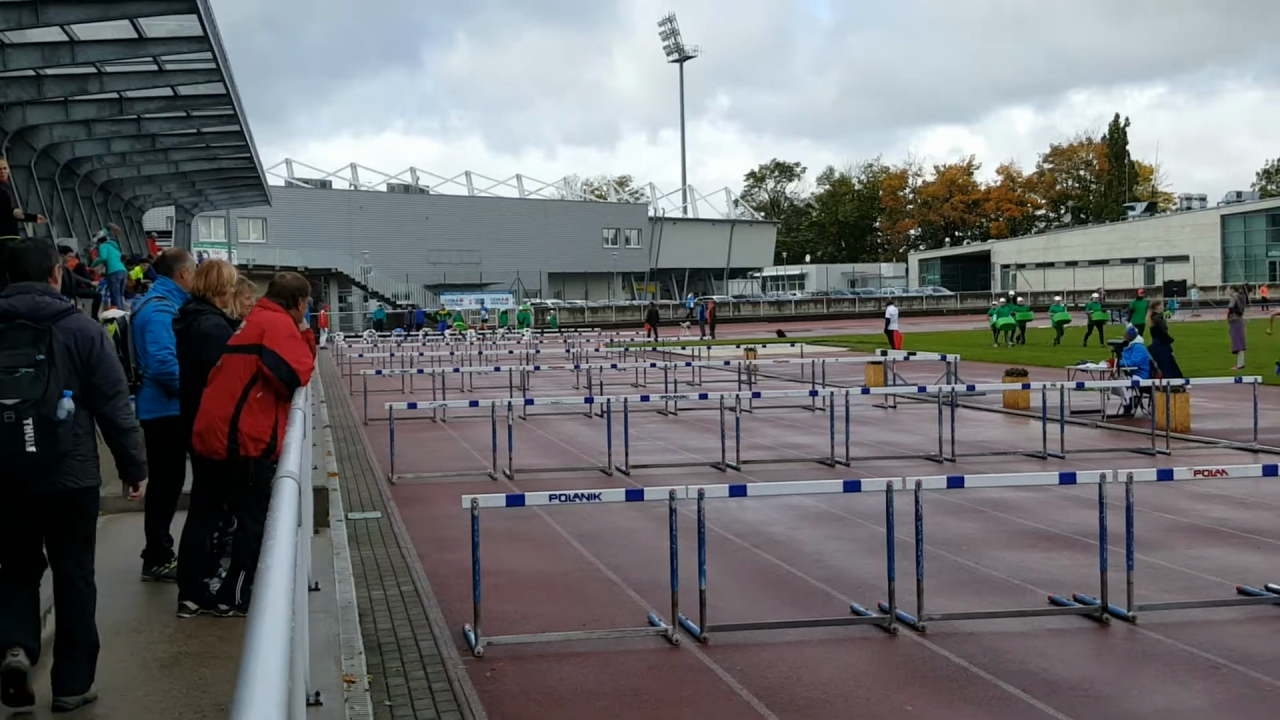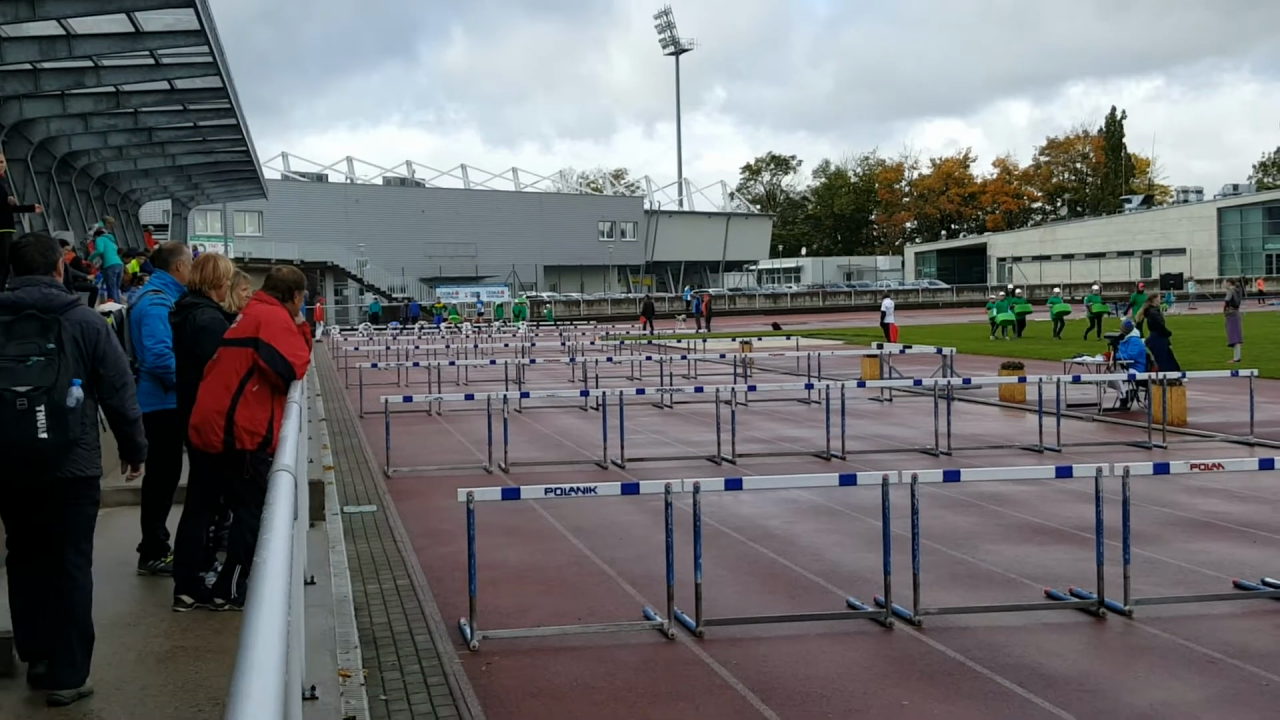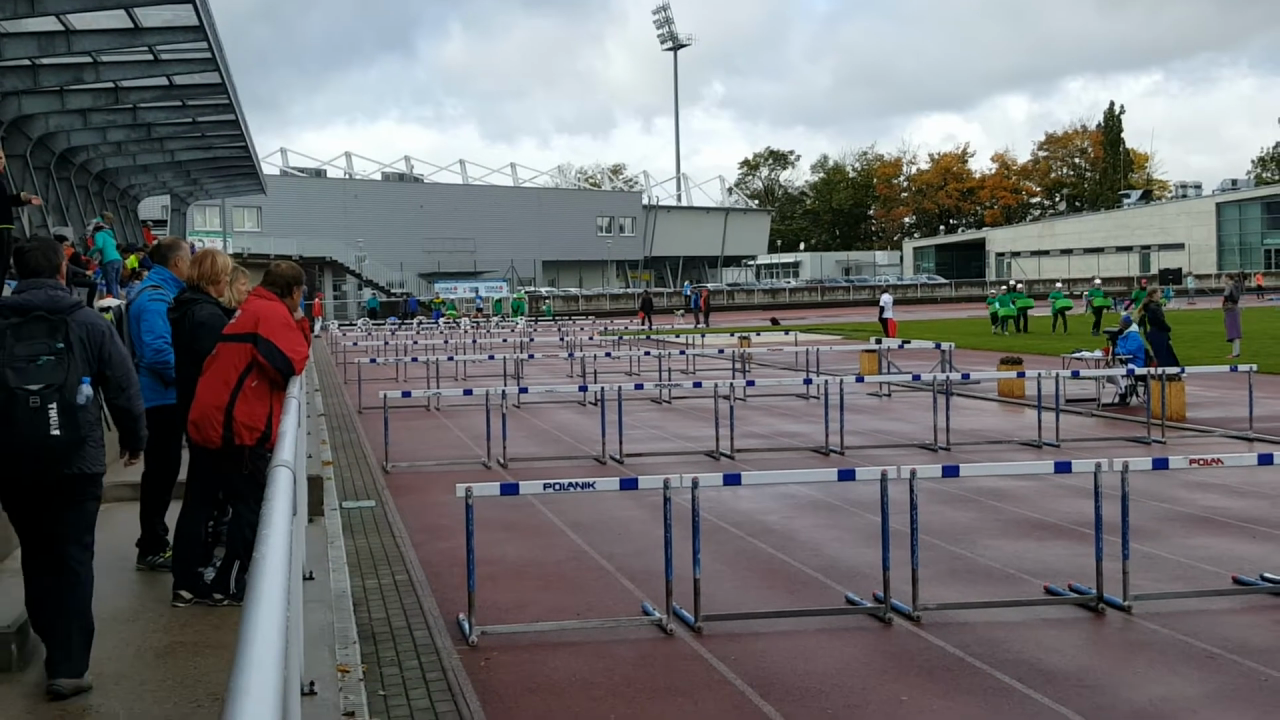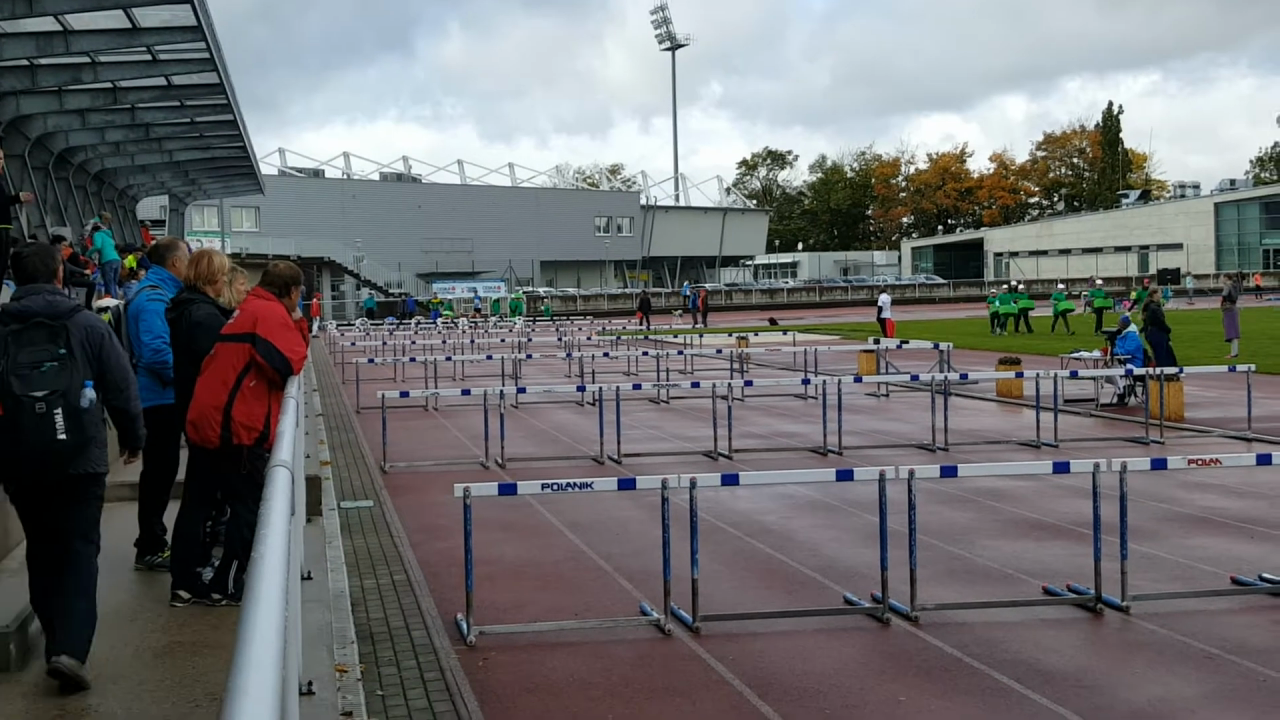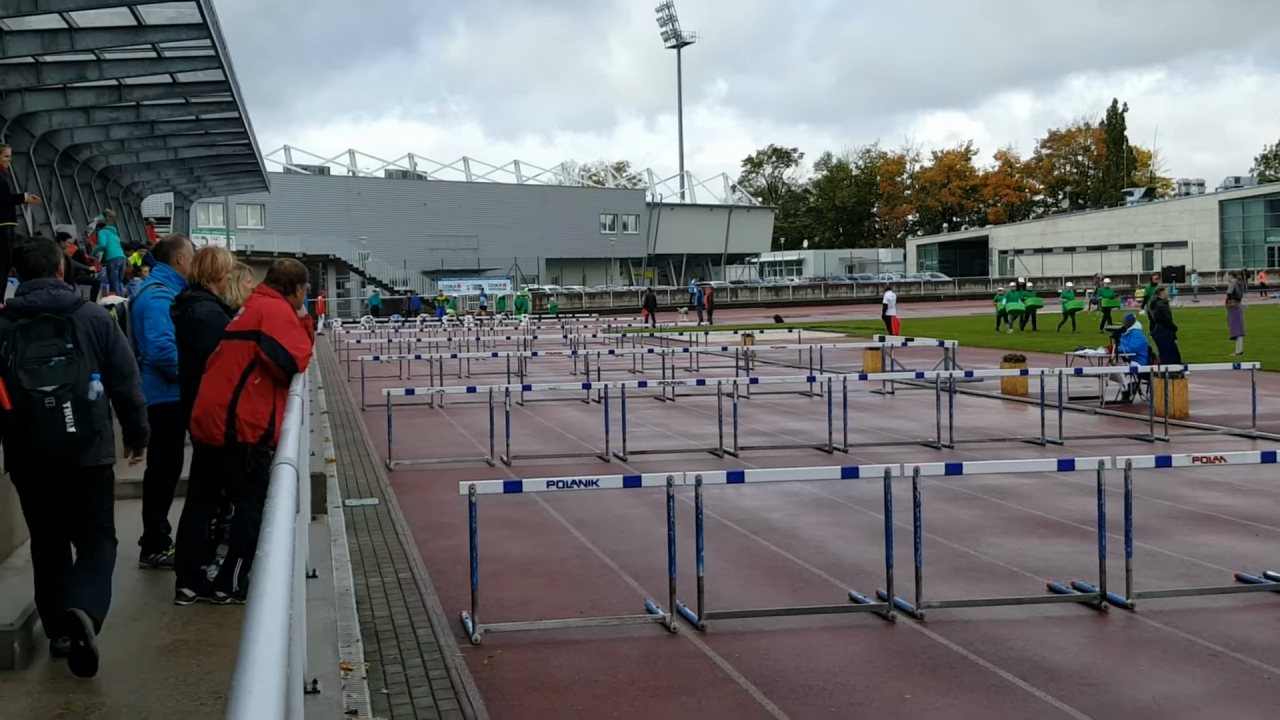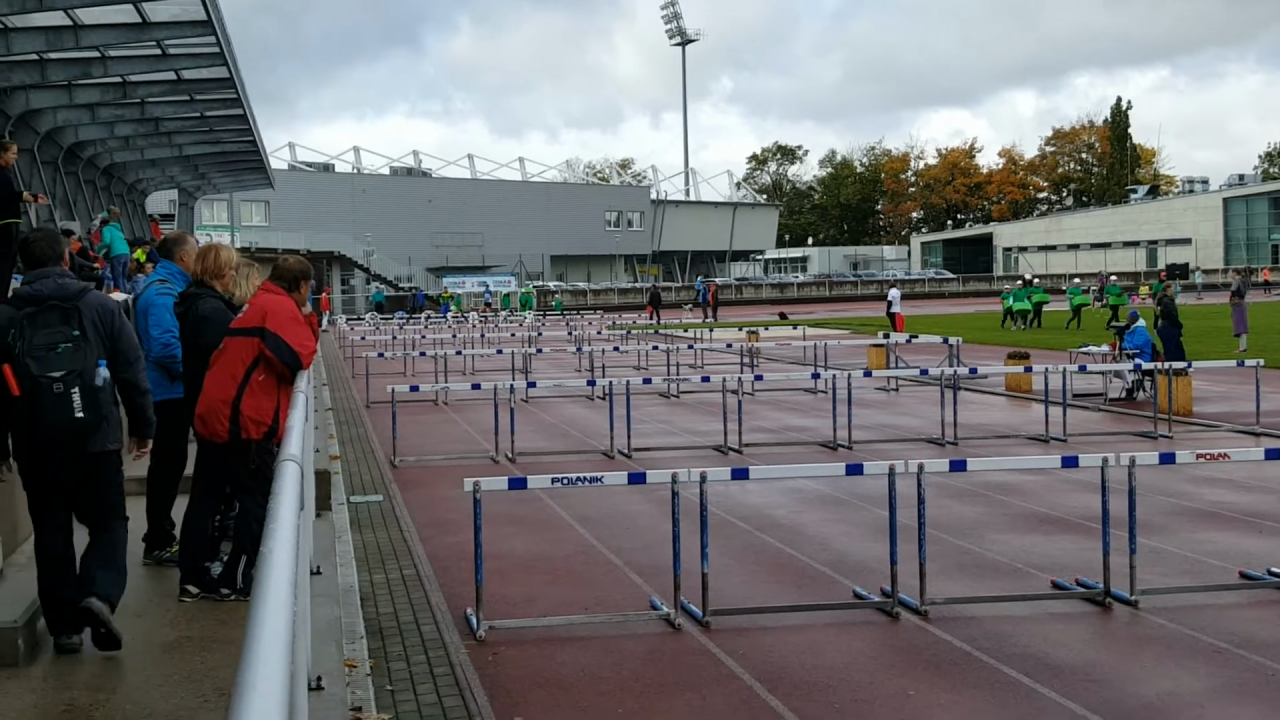
dt=0.1s
person 1, frame 1
right shoulder: (81, 329)
right elbow: (114, 407)
right wrist: (132, 467)
right hip: (69, 477)
right knee: (74, 578)
right ankle: (73, 684)
person 1, frame 2
right shoulder: (86, 322)
right elbow: (119, 393)
right wrist: (134, 449)
right hip: (71, 467)
right knee: (71, 566)
right ankle: (66, 676)
person 1, frame 3
right shoulder: (90, 323)
right elbow: (124, 392)
right wrist: (134, 439)
right hip: (75, 463)
left knee: (37, 556)
right knee: (73, 560)
left ankle: (57, 646)
right ankle: (67, 667)
person 1, frame 4
right shoulder: (89, 326)
right elbow: (122, 393)
right wrist: (132, 439)
right hip: (81, 463)
left knee: (43, 551)
right knee: (80, 554)
left ankle: (58, 638)
right ankle: (68, 649)
person 1, frame 5
right shoulder: (95, 318)
right elbow: (126, 384)
right wrist: (137, 435)
right hip: (88, 455)
left knee: (48, 545)
right knee: (96, 542)
left ankle: (59, 632)
right ankle: (82, 613)
person 1, frame 6
right shoulder: (101, 307)
right elbow: (132, 374)
right wrist: (142, 427)
left hip: (35, 446)
right hip: (97, 439)
left knee: (52, 533)
right knee: (107, 524)
left ankle: (65, 627)
right ankle: (98, 598)
person 2, frame 1
left shoulder: (194, 320)
right shoulder: (212, 326)
left hip: (198, 420)
left knee: (208, 500)
right knee: (208, 503)
left ankle: (203, 574)
right ankle: (191, 592)
person 2, frame 2
left shoulder: (191, 314)
right shoulder: (209, 319)
left hip: (196, 413)
left knee: (205, 494)
right knee: (204, 497)
left ankle: (199, 569)
right ankle: (188, 586)
person 2, frame 3
left shoulder: (190, 309)
right shoulder: (207, 315)
left hip: (196, 409)
left knee: (204, 489)
right knee: (203, 492)
left ankle: (198, 563)
right ankle: (186, 581)
person 2, frame 4
left shoulder: (189, 309)
right shoulder: (204, 315)
left knee: (203, 489)
right knee: (201, 492)
left ankle: (196, 562)
right ankle: (184, 582)
person 2, frame 5
left shoulder: (195, 307)
right shoulder: (207, 312)
left knee: (208, 487)
right knee: (205, 490)
left ankle: (201, 561)
right ankle: (189, 579)
person 2, frame 6
left shoulder: (200, 304)
right shoulder: (211, 310)
left knee: (213, 485)
right knee: (209, 488)
left ankle: (204, 560)
right ankle: (194, 576)
person 3, frame 1
left shoulder: (256, 320)
right shoulder: (278, 324)
left elbow: (266, 370)
right elbow: (296, 376)
left wrist: (303, 337)
right wrist: (304, 336)
left hip: (220, 432)
right hip: (243, 437)
left knee: (248, 515)
right knee: (255, 519)
right ankle: (234, 598)
person 3, frame 2
left shoulder: (252, 314)
right shoulder: (274, 317)
left elbow: (265, 362)
right elbow: (291, 369)
left wrist: (299, 330)
right wrist: (300, 329)
left hip: (215, 426)
right hip: (240, 431)
left knee: (243, 508)
right knee: (252, 512)
right ankle: (229, 592)
person 3, frame 3
left shoulder: (251, 309)
right shoulder: (273, 313)
right elbow: (290, 364)
left wrist: (298, 325)
right wrist: (299, 324)
left hip: (214, 421)
right hip: (239, 425)
right knee: (251, 507)
right ankle: (228, 587)
person 3, frame 4
left shoulder: (249, 309)
right shoulder: (271, 313)
right elbow: (288, 364)
left wrist: (297, 325)
right wrist: (297, 324)
left hip: (212, 421)
right hip: (237, 426)
right knee: (249, 507)
right ankle: (226, 587)
person 3, frame 5
left shoulder: (255, 306)
right shoulder: (276, 310)
right elbow: (294, 361)
left wrist: (302, 322)
right wrist: (303, 322)
left hip: (217, 418)
right hip: (241, 423)
right knee: (253, 505)
right ankle: (231, 585)
person 3, frame 6
left shoulder: (260, 303)
right shoulder: (281, 307)
right elbow: (298, 359)
left wrist: (307, 320)
right wrist: (307, 318)
left hip: (220, 415)
right hip: (246, 420)
left knee: (238, 498)
right knee: (258, 502)
right ankle: (235, 582)
person 4, frame 1
left shoulder: (163, 303)
right shoulder: (161, 309)
right elbow: (163, 363)
left hip: (165, 407)
right hip: (165, 408)
left knee: (167, 482)
right knee: (166, 483)
left ankle: (160, 552)
right ankle: (156, 560)
person 4, frame 2
left shoulder: (162, 297)
right shoulder: (158, 302)
right elbow: (158, 357)
left hip: (161, 400)
right hip: (162, 402)
left knee: (164, 475)
right knee: (162, 476)
left ankle: (156, 546)
right ankle: (152, 554)
person 4, frame 3
left shoulder: (160, 293)
right shoulder: (156, 298)
right elbow: (158, 352)
left hip: (162, 396)
right hip: (162, 397)
left knee: (163, 470)
right knee: (161, 471)
left ankle: (155, 541)
right ankle: (151, 549)
person 4, frame 4
left shoulder: (159, 292)
right shoulder: (155, 298)
right elbow: (156, 352)
left hip: (161, 396)
right hip: (160, 397)
left knee: (162, 470)
right knee: (159, 471)
left ankle: (153, 541)
right ankle: (150, 549)
person 4, frame 5
left shoulder: (164, 290)
right shoulder: (159, 296)
right elbow: (161, 350)
left hip: (166, 393)
right hip: (165, 394)
left knee: (166, 468)
right knee: (164, 469)
left ankle: (157, 539)
right ankle: (153, 547)
person 4, frame 6
left shoulder: (168, 286)
right shoulder: (163, 292)
right elbow: (165, 347)
left hip: (169, 390)
right hip: (168, 392)
left knee: (170, 465)
right knee: (167, 465)
left ankle: (161, 535)
right ankle: (158, 544)
